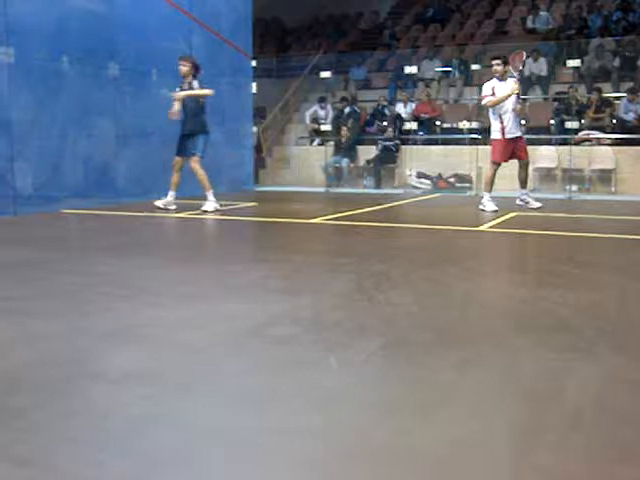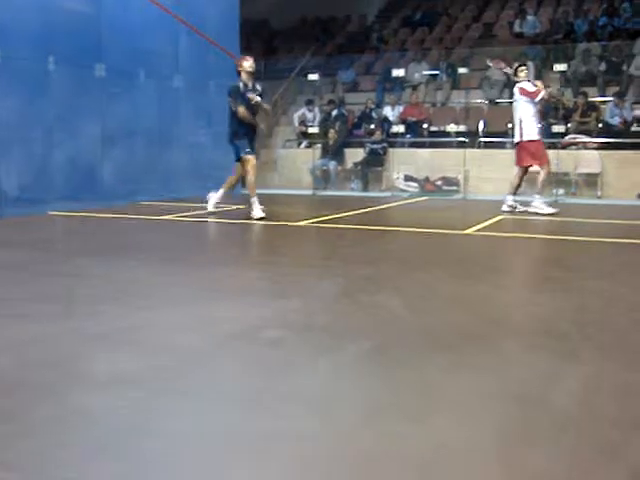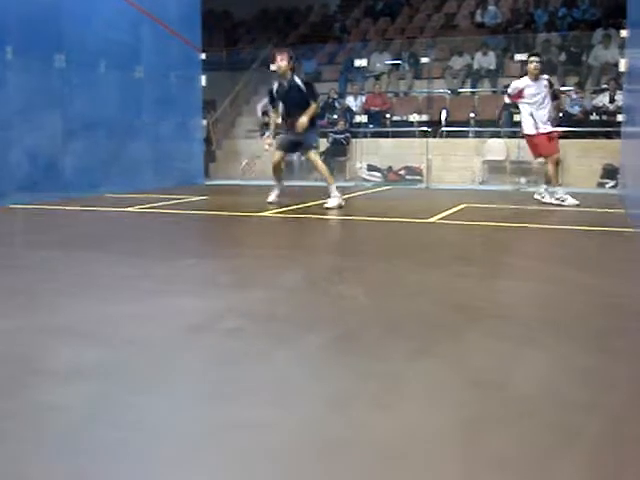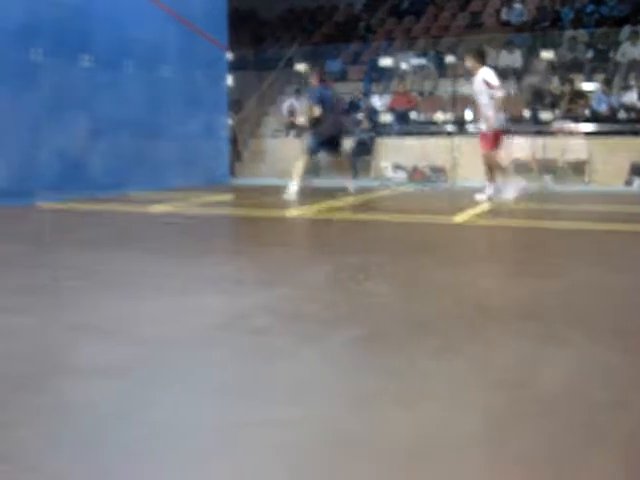
dt=0.7s
person 1, frame 1
left shoulder: (513, 82)
right shoulder: (489, 85)
right elbow: (489, 103)
left wrist: (518, 107)
right wrist: (509, 93)
left hip: (516, 132)
right hip: (500, 134)
left knee: (524, 162)
right knee: (494, 166)
left ankle: (523, 196)
right ankle: (485, 199)
person 1, frame 2
left shoulder: (525, 89)
right shoulder: (522, 86)
right elbow: (543, 95)
left wrist: (538, 86)
right wrist: (541, 87)
left hip: (522, 136)
right hip: (528, 136)
left knee: (522, 170)
right knee: (545, 168)
left ankle: (509, 202)
right ankle: (537, 202)
person 1, frame 3
left shoulder: (546, 80)
right shoulder: (518, 85)
left elbow: (555, 95)
right elbow: (508, 100)
left hip: (548, 127)
right hip: (533, 130)
left knee: (556, 160)
right knee: (552, 159)
left ankle: (542, 191)
right ankle: (558, 195)
person 1, frame 4
left shoulder: (486, 75)
right shoulder: (477, 77)
left elbow: (499, 95)
left wrist: (493, 117)
right wrist: (482, 120)
left hip: (494, 123)
right hip: (487, 123)
left knee: (488, 155)
right knee: (487, 156)
left ankle: (511, 182)
right ankle: (492, 189)
person 2, frame 1
left shoulder: (197, 85)
right shoulder: (179, 90)
left elbow: (210, 92)
right elbow: (176, 106)
left wrist: (186, 93)
right wrist: (174, 110)
left hip: (199, 132)
right hip: (186, 133)
left knee: (195, 163)
right knee: (177, 164)
left ankle: (211, 200)
right ankle: (170, 199)
person 2, frame 2
left shoulder: (258, 88)
right shoulder: (235, 87)
left elbow: (267, 110)
right elbow: (241, 111)
left wrist: (259, 102)
right wrist: (257, 123)
left hip: (249, 134)
right hip: (238, 134)
left knee: (241, 172)
right knee: (251, 165)
left ankle: (216, 196)
right ankle: (255, 206)
person 2, frame 3
left shoulder: (302, 82)
right shoulder: (275, 88)
left elbow: (315, 103)
right elbow: (274, 112)
left wrist: (305, 118)
right wrist: (270, 135)
left hip: (307, 127)
right hip: (289, 129)
left knee: (313, 158)
right knee: (276, 161)
left ankle: (335, 195)
right ankle: (278, 189)
person 2, frame 4
left shoulder: (315, 92)
right shoulder: (332, 93)
left elbow: (316, 113)
right elbow: (339, 111)
left wrist: (310, 117)
left hip: (321, 131)
right hip: (336, 130)
left knee: (305, 159)
right knee: (338, 156)
left ankle: (293, 188)
